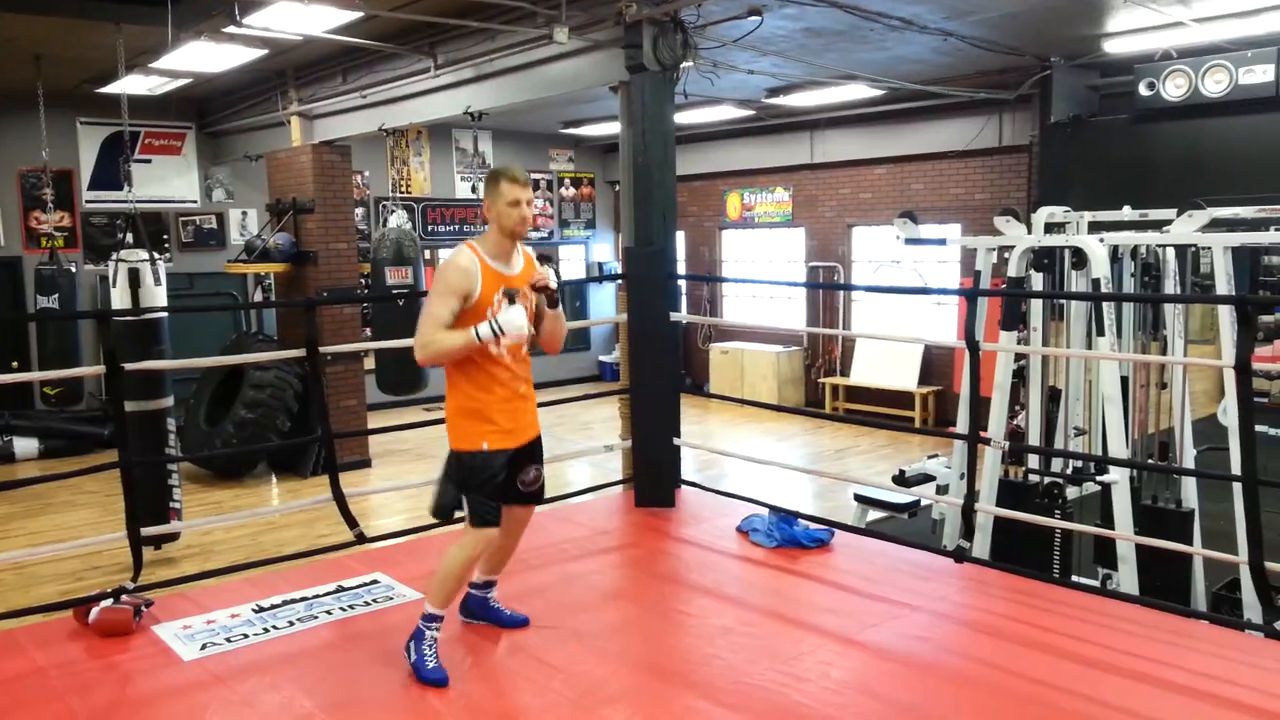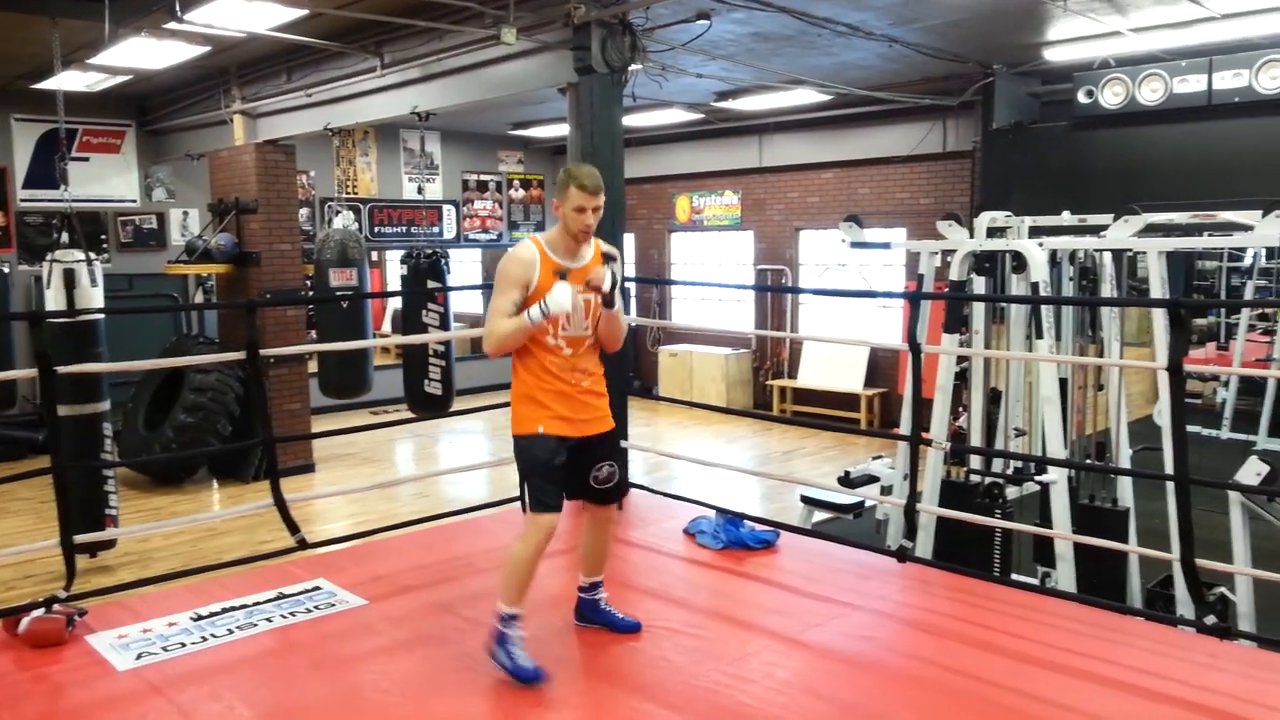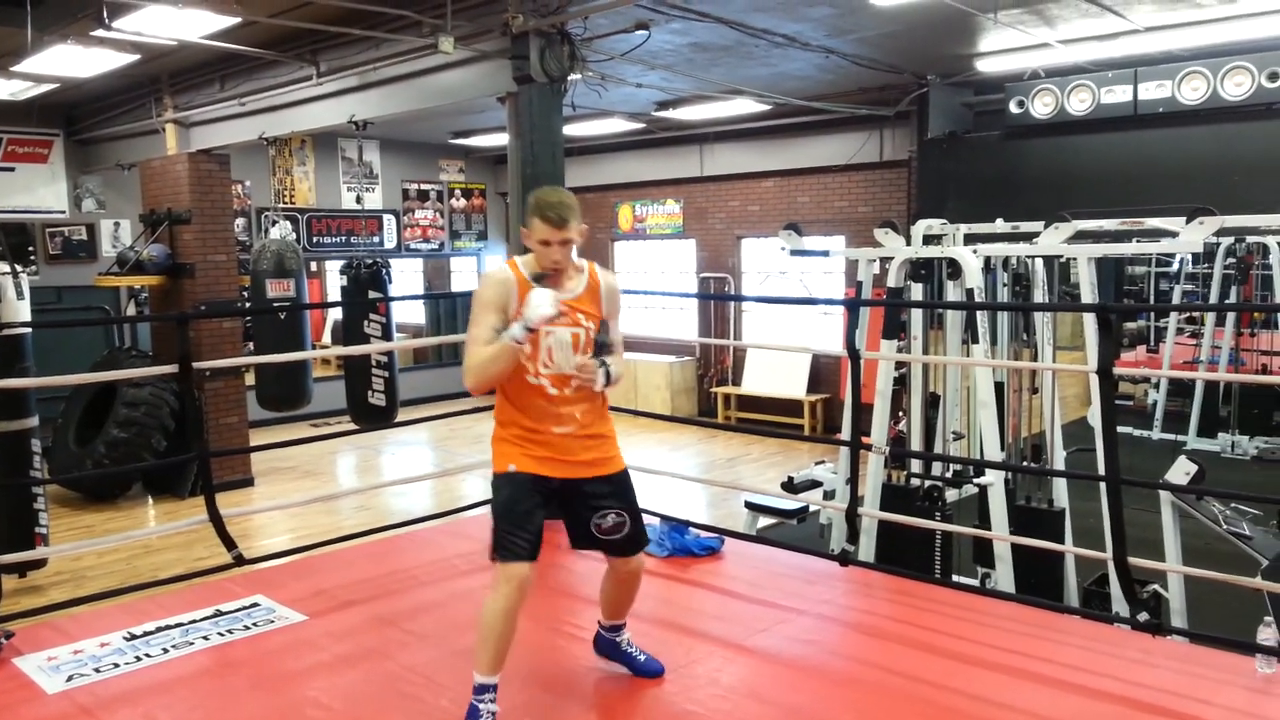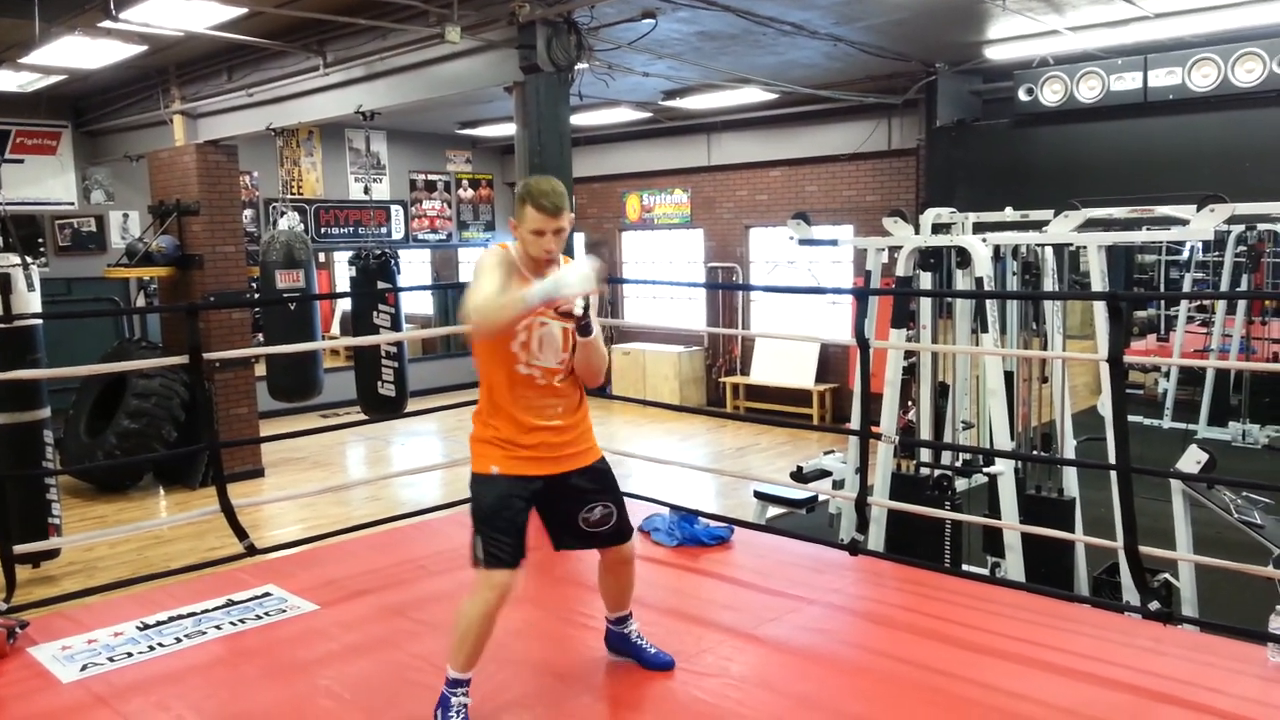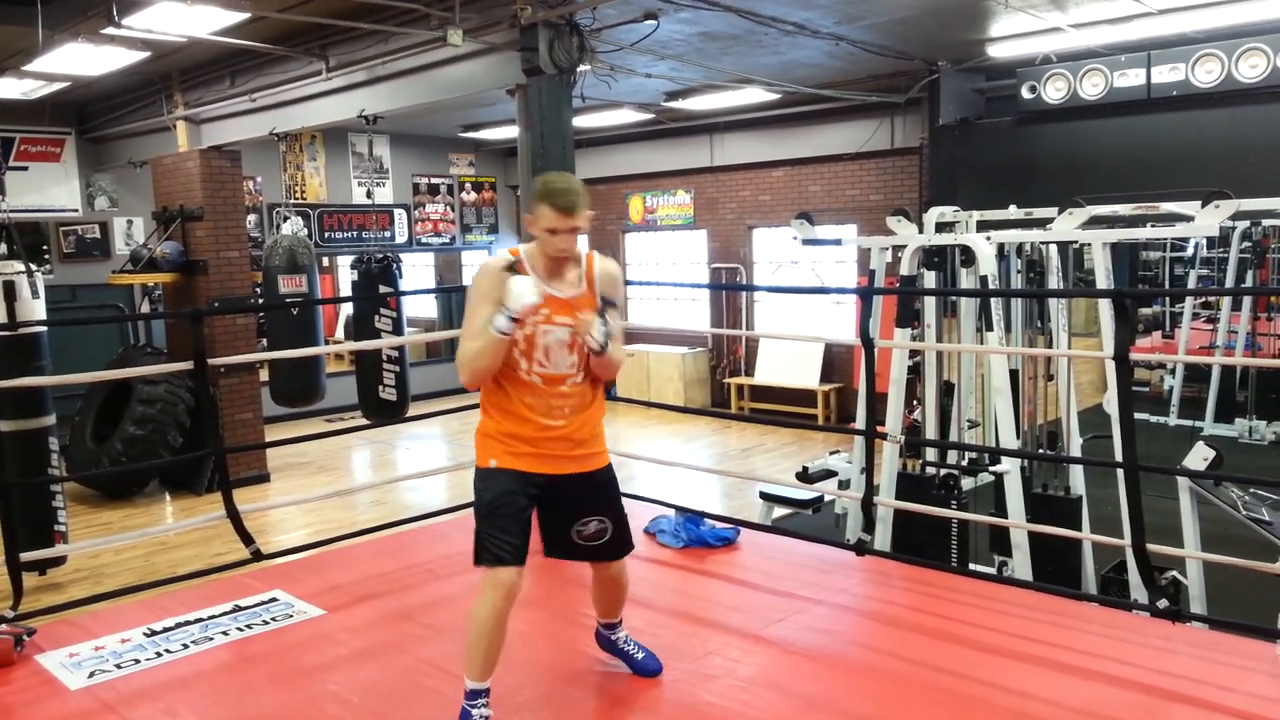
dt=1s
person 1, frame 1
left shoulder: (532, 262)
right shoulder: (461, 267)
left elbow: (553, 345)
right elbow: (425, 348)
left wrist: (549, 299)
right wrist: (491, 330)
left hip: (522, 418)
right hip: (476, 423)
left knee: (519, 513)
right knee: (483, 532)
left ankle: (481, 596)
right ankle: (424, 634)
person 1, frame 2
left shoulder: (604, 259)
right shoulder: (523, 258)
left elbow: (614, 343)
right elbow: (492, 343)
left wrist: (607, 295)
right wrist: (544, 309)
left hip: (594, 412)
right hip: (540, 415)
left knee: (603, 508)
right knee: (543, 523)
left ankle: (590, 599)
right ankle: (506, 628)
person 1, frame 3
left shoulder: (604, 286)
right shoulder: (499, 283)
right elbow: (474, 381)
left wrist: (608, 371)
right wrist: (523, 324)
left hip: (595, 455)
right hip: (522, 458)
left knee: (629, 561)
right knee: (512, 577)
left ankle: (611, 636)
person 1, frame 4
left shoulder: (580, 275)
right shoulder: (491, 267)
left elbow: (594, 376)
right elbow: (477, 319)
left wrist: (584, 324)
right wrist: (552, 287)
left hip: (573, 449)
right hip: (503, 456)
left knee: (618, 549)
right knee: (494, 583)
left ankle: (620, 632)
person 1, frame 5
left shoulder: (603, 275)
right shoulder: (497, 273)
left elbow: (610, 373)
right elbow: (470, 377)
left wrist: (606, 345)
right wrist: (508, 313)
left hip: (580, 453)
right hip: (507, 455)
left knee: (611, 563)
right knee: (501, 584)
left ankle: (611, 633)
